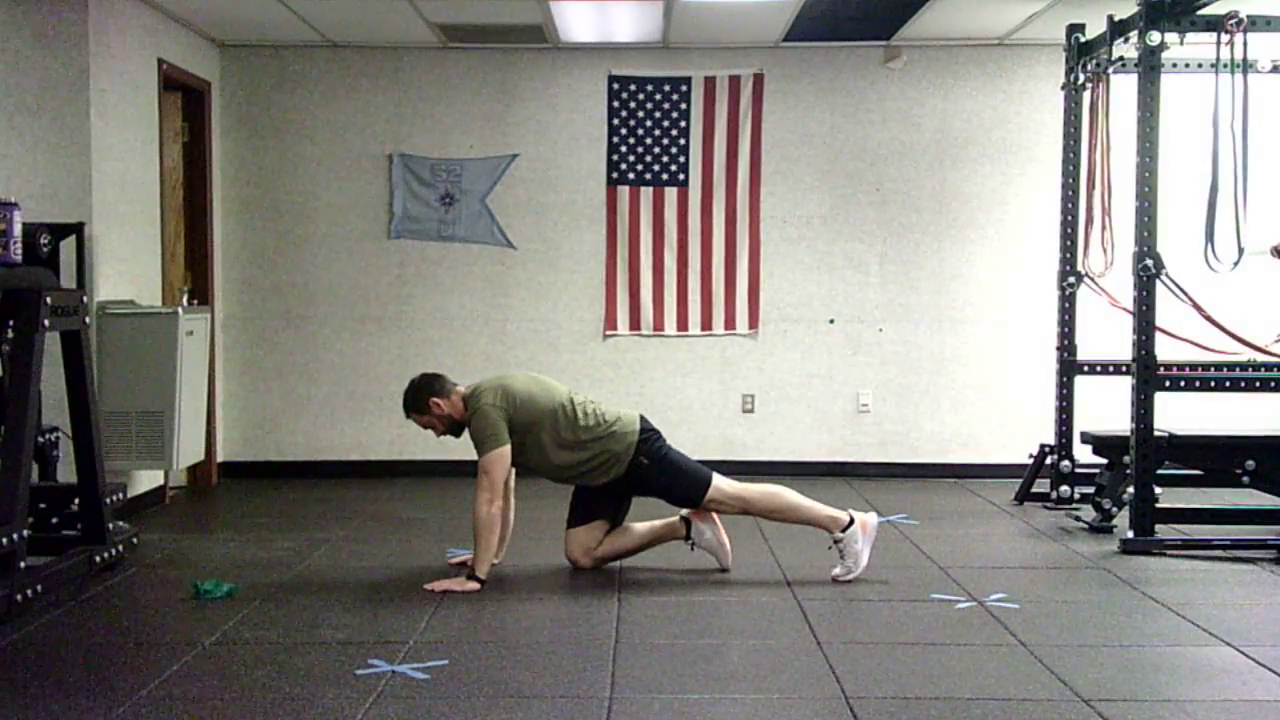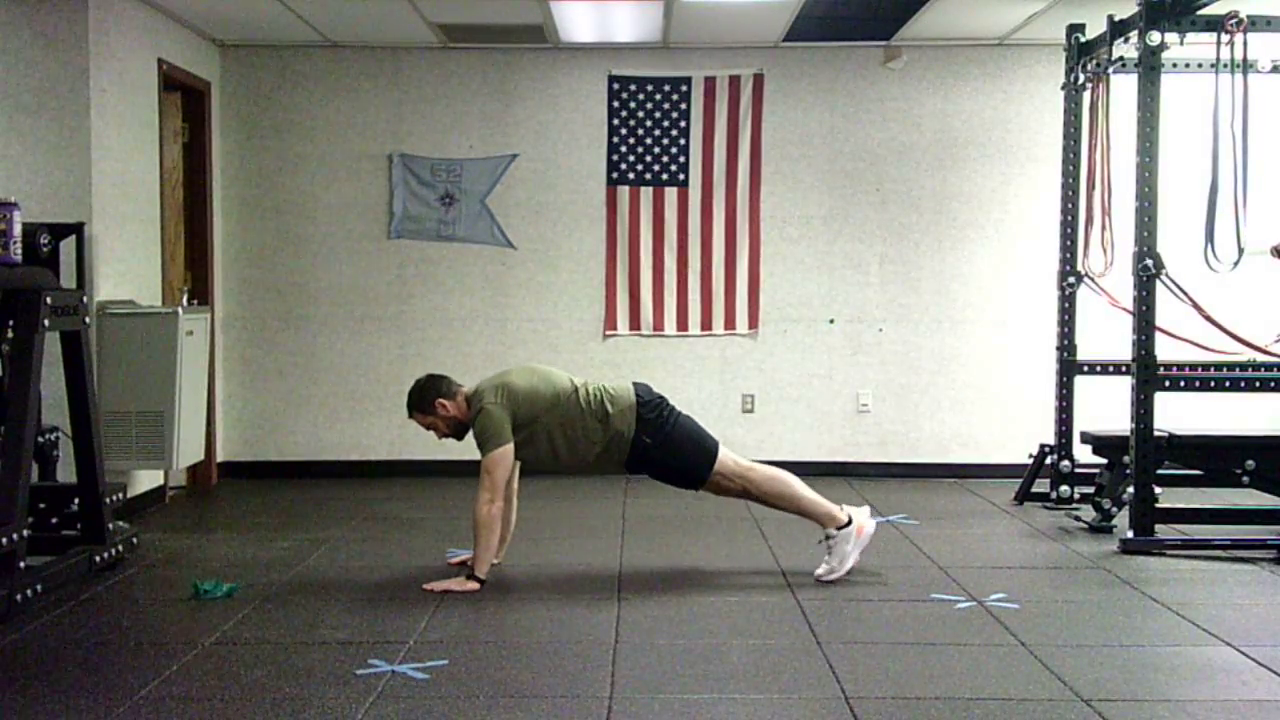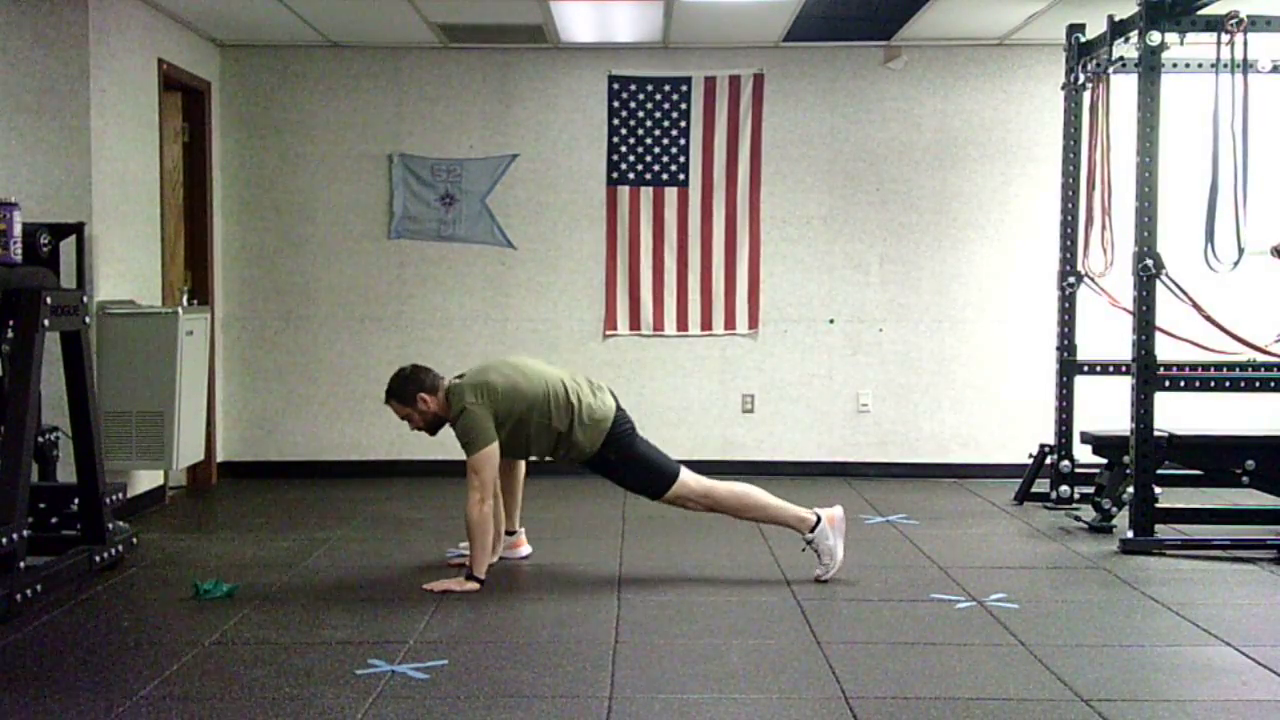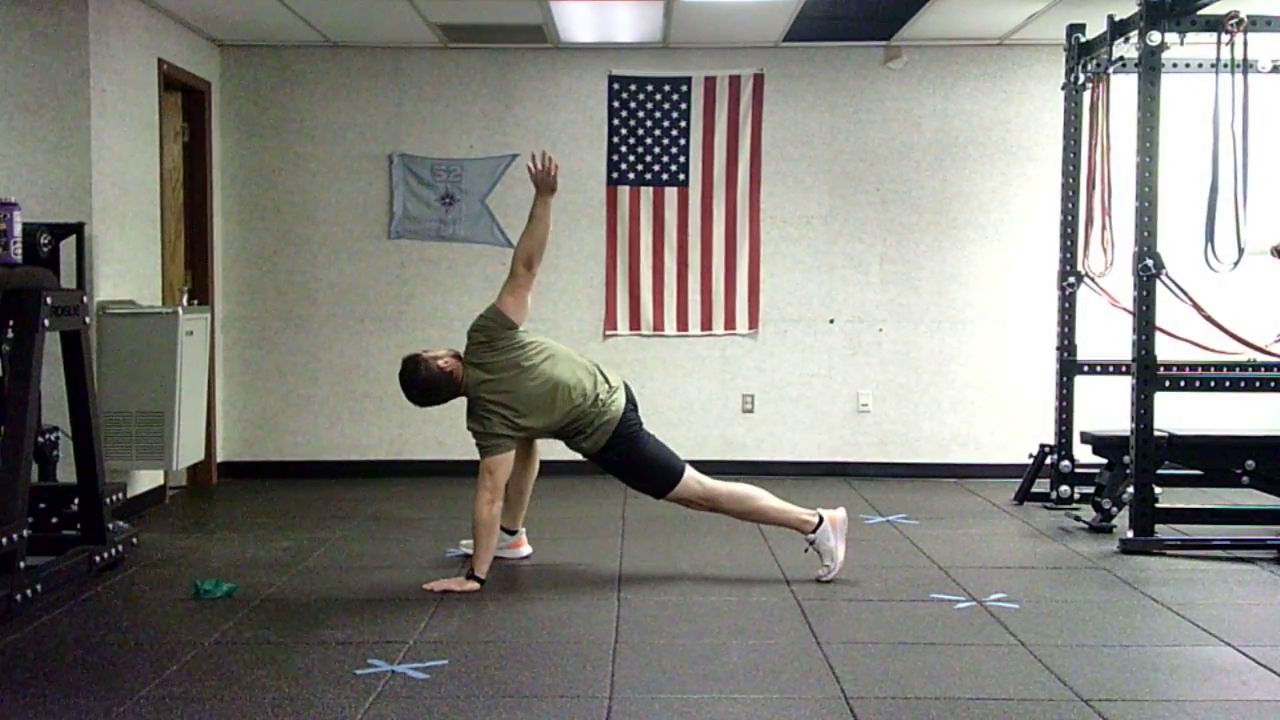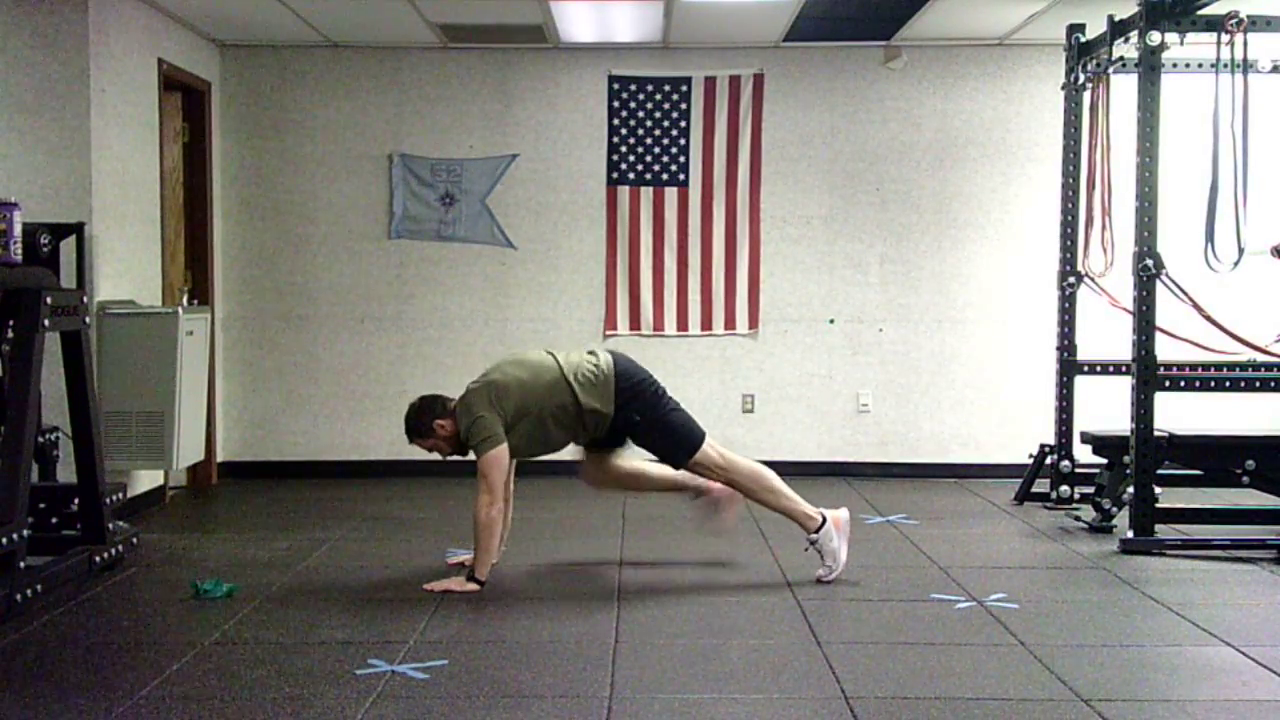
dt=1s
person 1, frame 1
left shoulder: (484, 410)
right shoulder: (493, 399)
left elbow: (490, 498)
right elbow: (505, 490)
left wrist: (476, 575)
right wrist: (492, 553)
left hip: (629, 450)
right hip: (610, 460)
left knee: (730, 496)
right knee: (582, 555)
left ankle: (847, 525)
right ankle: (686, 526)
person 1, frame 2
left shoulder: (488, 410)
right shoulder: (497, 399)
left elbow: (491, 498)
right elbow: (507, 491)
left wrist: (475, 576)
right wrist: (492, 553)
left hip: (636, 425)
right hip: (631, 424)
left knee: (736, 475)
right knee: (730, 483)
left ankle: (842, 523)
right ankle: (842, 517)
person 1, frame 3
left shoulder: (467, 408)
right shoulder: (467, 389)
left elbow: (480, 496)
right elbow: (489, 488)
left wrist: (475, 574)
right wrist: (491, 544)
left hip: (599, 435)
right hip: (591, 409)
left knee: (696, 493)
right knee: (503, 443)
left ankle: (815, 522)
right ankle: (510, 538)
person 1, frame 4
left shoulder: (488, 415)
right shoulder: (487, 339)
left elbow: (490, 494)
right elbow: (525, 266)
left wrist: (475, 576)
right wrist: (543, 196)
left hip: (607, 432)
right hip: (607, 390)
left knee: (701, 493)
left ankle: (816, 523)
right ankle: (512, 537)
person 1, frame 5
left shoulder: (477, 416)
right shoulder: (488, 405)
left elbow: (490, 497)
right elbow: (504, 490)
left wrist: (476, 576)
right wrist: (488, 554)
left hip: (617, 390)
right hip: (607, 376)
left knee: (715, 462)
right knee: (599, 470)
left ankle: (820, 524)
right ankle: (707, 488)
